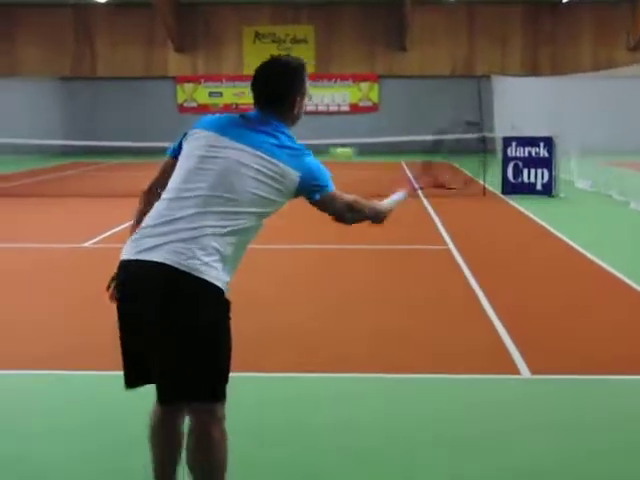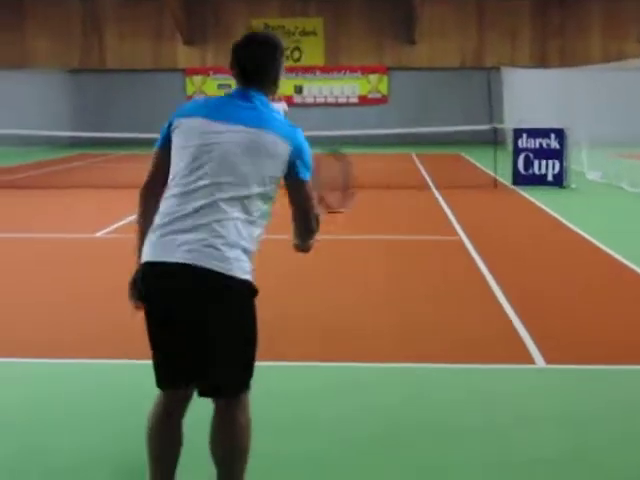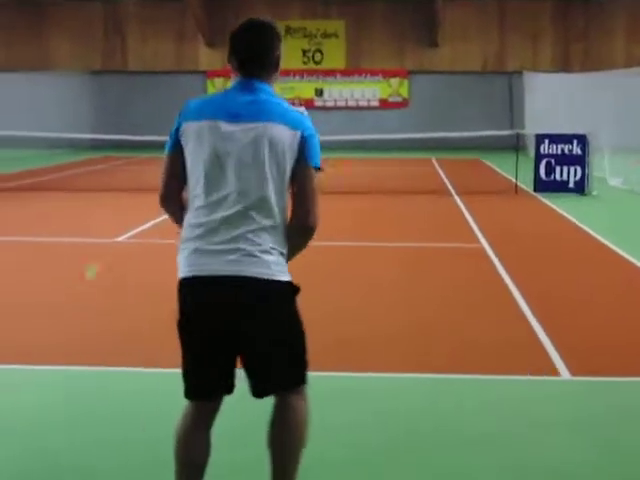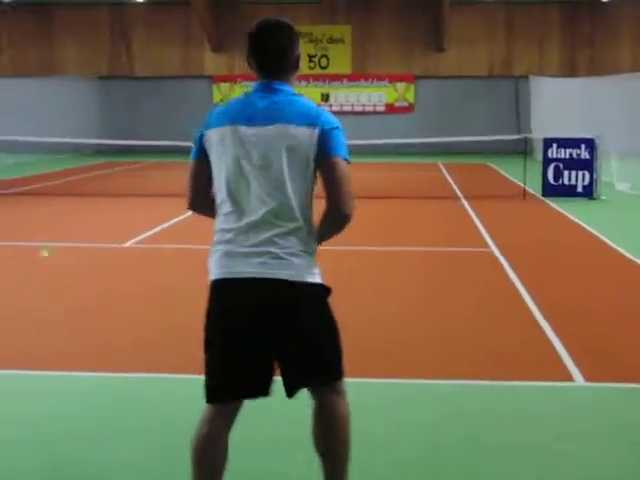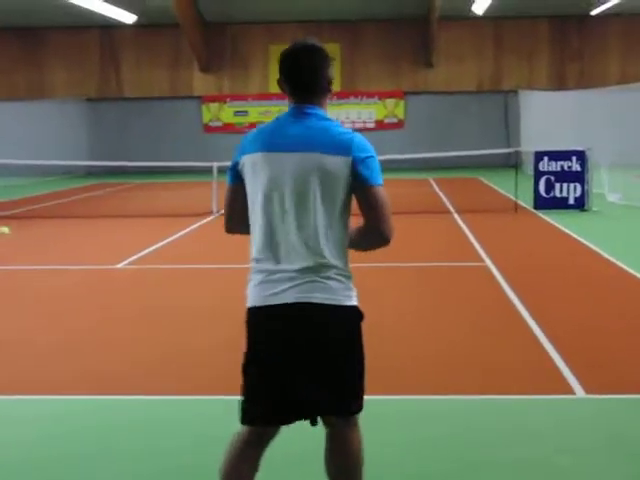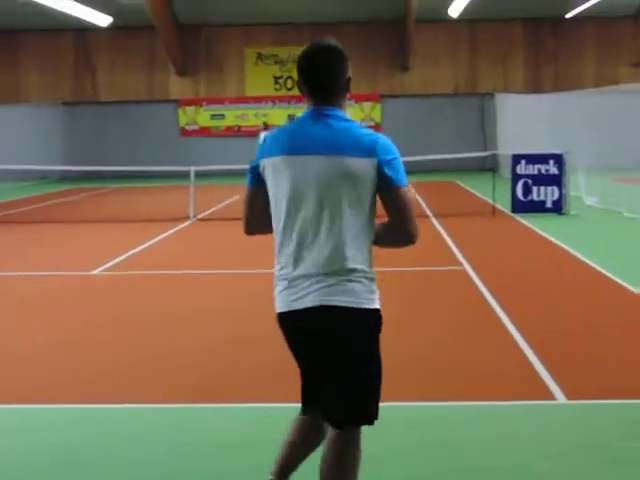
dt=0.2s
person 1, frame 1
left shoulder: (204, 127)
right shoulder: (297, 162)
left elbow: (152, 195)
right elbow: (345, 210)
right wrist: (377, 209)
left hip: (137, 265)
right hip: (194, 280)
left knee: (171, 401)
right knee: (206, 410)
person 1, frame 2
left shoulder: (188, 113)
right shoulder: (287, 136)
left elbow: (150, 193)
right elbow: (307, 221)
left wrist: (142, 261)
right wrist: (304, 239)
left hip: (160, 265)
right hip: (222, 272)
left knee: (174, 392)
right knee: (231, 398)
person 1, frame 3
left shoulder: (192, 113)
right shoulder: (296, 124)
left elbow: (169, 198)
right elbow: (306, 220)
left hip: (197, 275)
right hip: (262, 277)
left knee: (202, 402)
right knee: (290, 393)
person 1, frame 4
left shoulder: (217, 120)
right shoulder: (319, 121)
left elbow: (197, 201)
right elbow: (342, 209)
left hip: (229, 277)
right hip: (292, 278)
left knee: (221, 407)
right knee: (329, 391)
person 1, frame 5
left shoulder: (251, 144)
right shoulder: (351, 146)
left elbow: (233, 222)
right elbow: (381, 232)
left hip: (266, 301)
right hip: (328, 301)
left knee: (256, 429)
right knee: (342, 422)
person 1, frame 6
left shoulder: (271, 145)
right shoulder: (374, 147)
left elbow: (252, 223)
right elbow: (407, 231)
left hip: (292, 303)
right hip: (349, 303)
left knee: (318, 410)
right knee: (345, 428)
